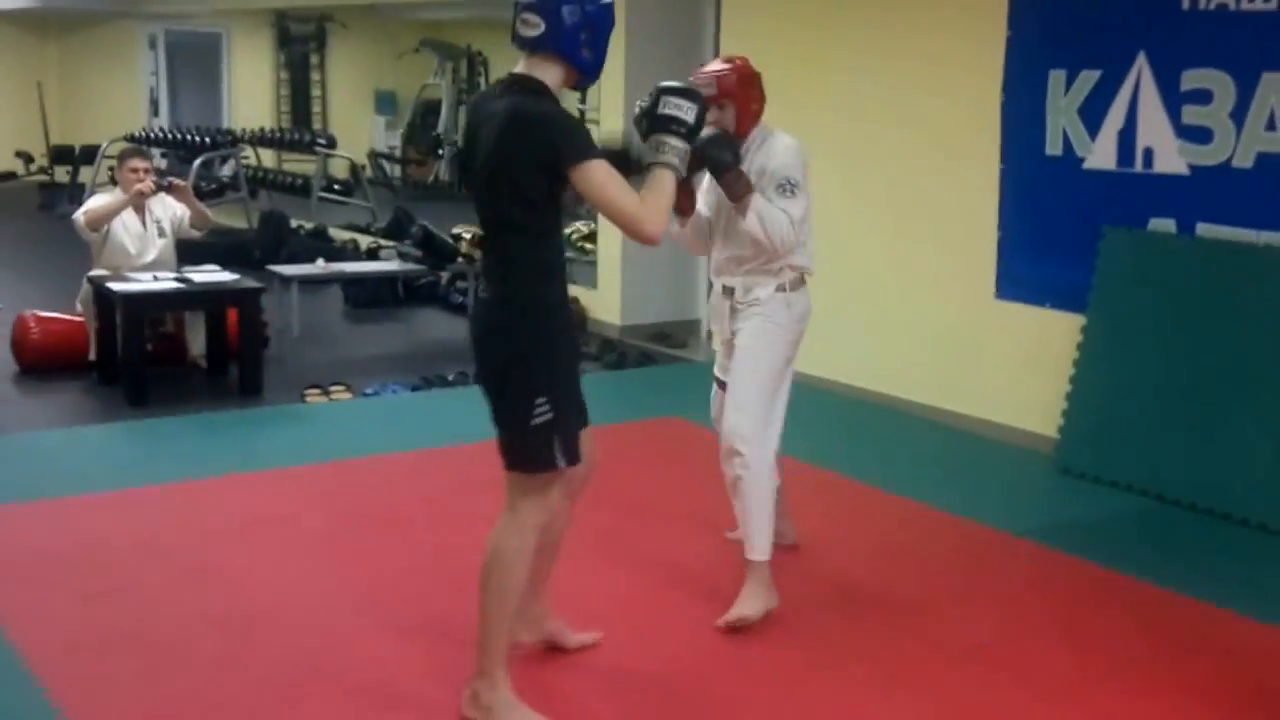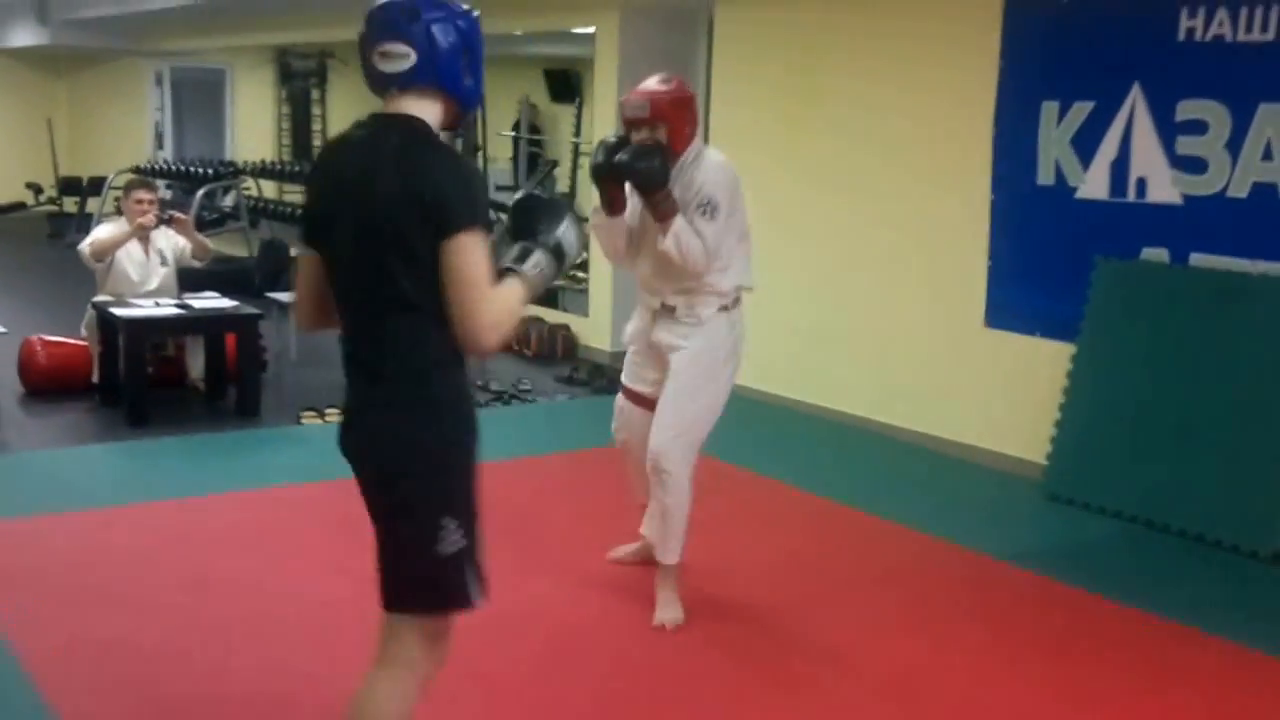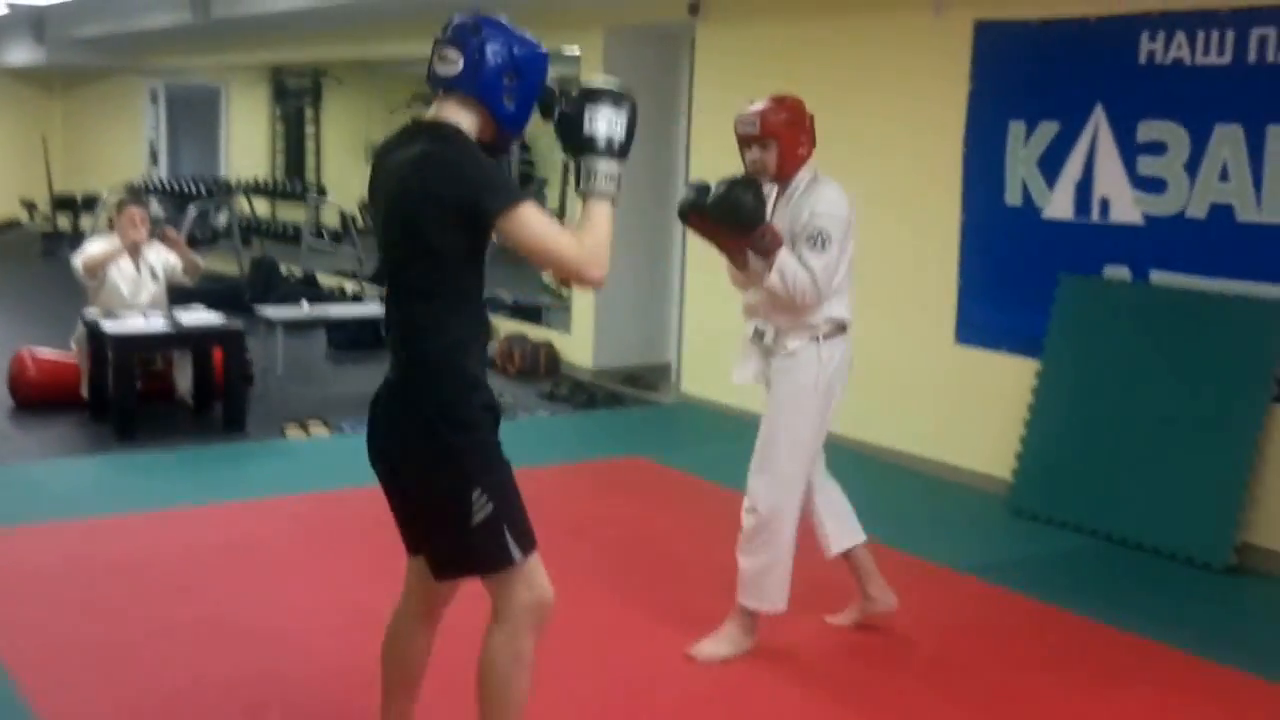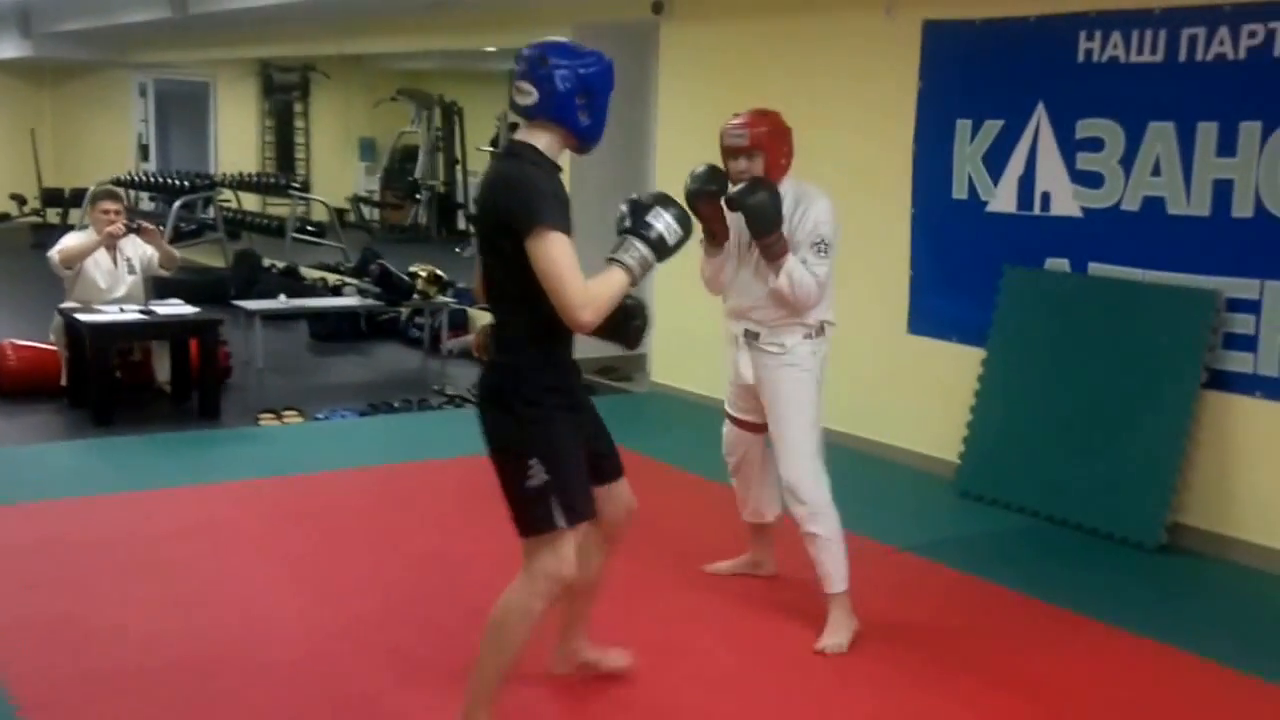
dt=1s
person 1, frame 1
left shoulder: (490, 107)
right shoulder: (546, 121)
right elbow: (648, 225)
left wrist: (593, 163)
right wrist: (669, 143)
left hip: (512, 315)
right hip: (529, 324)
left knee: (566, 474)
right knee: (537, 502)
left ankle: (533, 618)
person 1, frame 2
left shoulder: (334, 161)
right shoulder: (444, 172)
left elbow: (312, 307)
right elbow: (484, 331)
right wrist: (534, 258)
left hip: (372, 412)
right hip: (423, 422)
left knee: (439, 600)
right knee: (415, 645)
person 1, frame 3
left shoulder: (398, 154)
right shoulder: (465, 167)
right elbow: (586, 264)
left wrist: (487, 141)
right wrist: (599, 166)
left hip: (405, 410)
right hip: (445, 417)
left knee: (429, 587)
right knee: (525, 600)
person 1, frame 4
left shoulder: (517, 174)
right shoulder: (529, 184)
right elbow: (578, 309)
left wrist: (613, 300)
right wrist: (637, 249)
left hip: (549, 383)
right hip: (525, 392)
left knee: (613, 508)
right knee: (552, 566)
left ankle: (572, 644)
person 2, frame 1
left shoulder: (780, 150)
right shoulder: (721, 161)
left elbow: (782, 229)
right elbow: (700, 239)
left wrist: (734, 179)
right wrist: (682, 195)
left hip: (773, 300)
right hip: (732, 299)
left knee: (745, 429)
right knee: (731, 419)
left ankle: (759, 580)
right ankle: (773, 521)
person 2, frame 2
left shoulder: (712, 171)
right shoulder: (647, 172)
left elbow: (696, 257)
right elbow: (620, 251)
left wrist: (656, 195)
right wrist: (611, 193)
left hip: (706, 325)
right hip: (657, 319)
left knee: (669, 447)
right knee: (632, 431)
left ankle: (669, 576)
right ankle: (655, 538)
person 2, frame 3
left shoulder: (824, 199)
right shoulder: (774, 197)
left elbow: (806, 290)
right elbow: (755, 279)
left wrist: (760, 230)
right wrist: (724, 235)
left hip: (809, 353)
right hip: (786, 351)
left knee: (770, 486)
right knee: (804, 474)
left ankle: (744, 623)
right ankle: (873, 592)
person 2, frame 4
left shoulder: (811, 206)
right shoulder: (735, 205)
left elbow: (807, 293)
right elbow: (717, 282)
left wrist: (770, 234)
right wrist: (711, 223)
left hip: (793, 349)
right hip: (747, 344)
left knee: (800, 472)
right knee: (742, 449)
left ankle: (840, 607)
right ankle: (761, 550)
person 3, frame 1
left shoulder: (165, 203)
right shoulder: (104, 202)
left elbow: (203, 226)
right elbow: (85, 223)
left wrist: (189, 201)
right wrist: (129, 199)
right knee: (94, 292)
left ankle: (201, 354)
person 3, frame 2
left shoulder: (168, 234)
right shoulder: (109, 230)
left elbow: (204, 256)
right elbow: (91, 254)
left wrist: (190, 233)
right wrist: (133, 232)
right knee: (99, 318)
left ankle: (199, 377)
person 3, frame 3
left shoulder: (159, 251)
right shoulder: (100, 247)
left elbow: (195, 274)
right elbow: (84, 269)
left wrist: (181, 250)
right wrist: (124, 247)
right knee: (88, 330)
left ankle: (188, 392)
person 3, frame 4
left shoulder: (135, 243)
right shoulder: (76, 240)
left elbow: (171, 265)
right elbow: (60, 261)
left wrist: (157, 243)
right wrist: (101, 240)
right knee: (65, 320)
left ankle: (166, 380)
